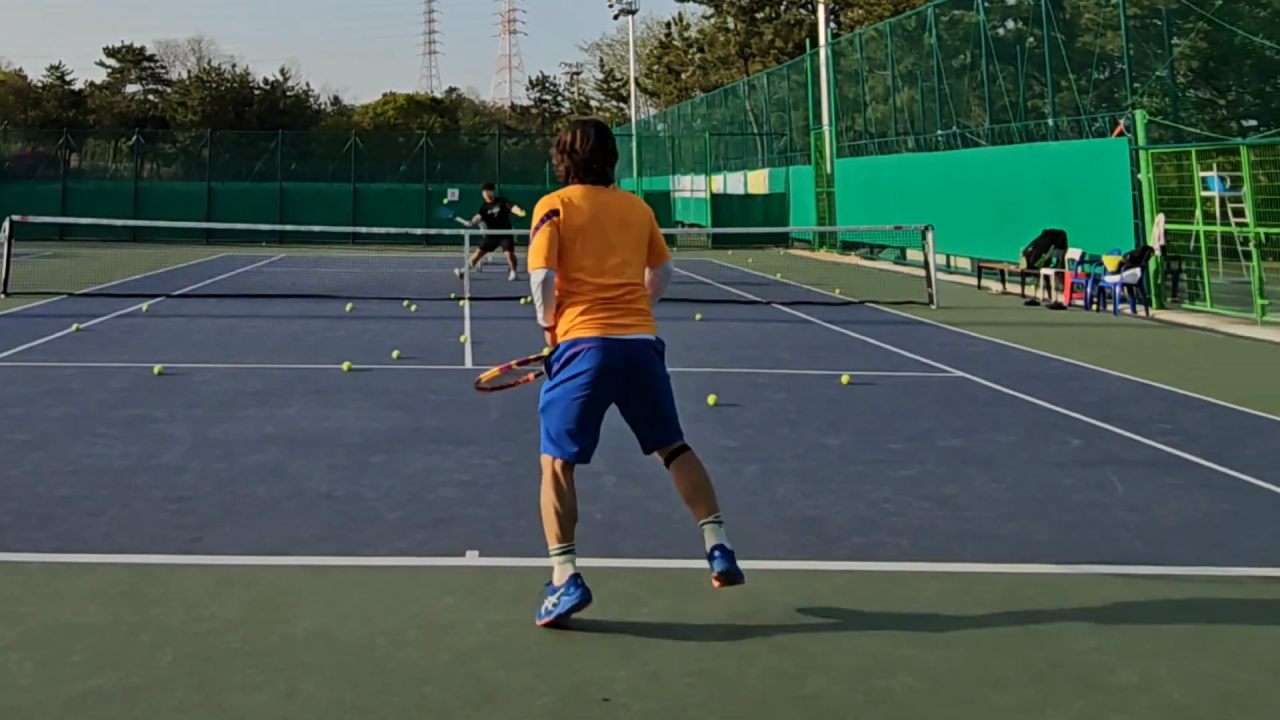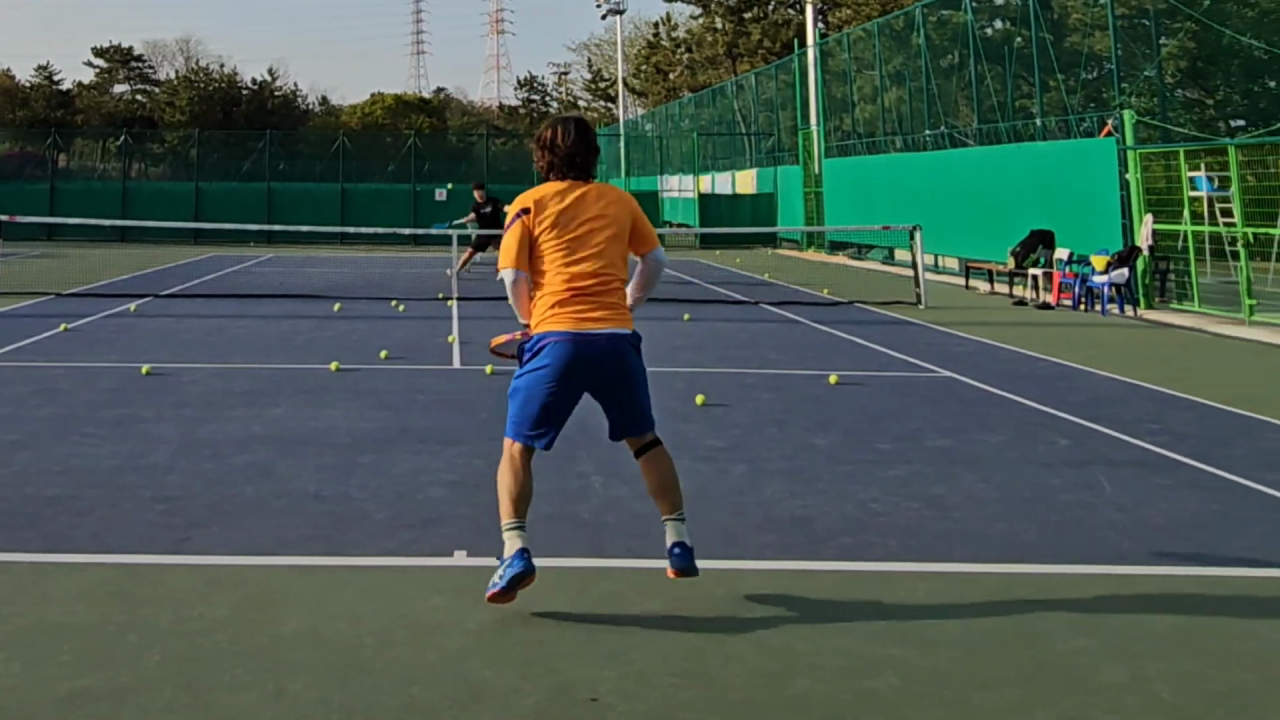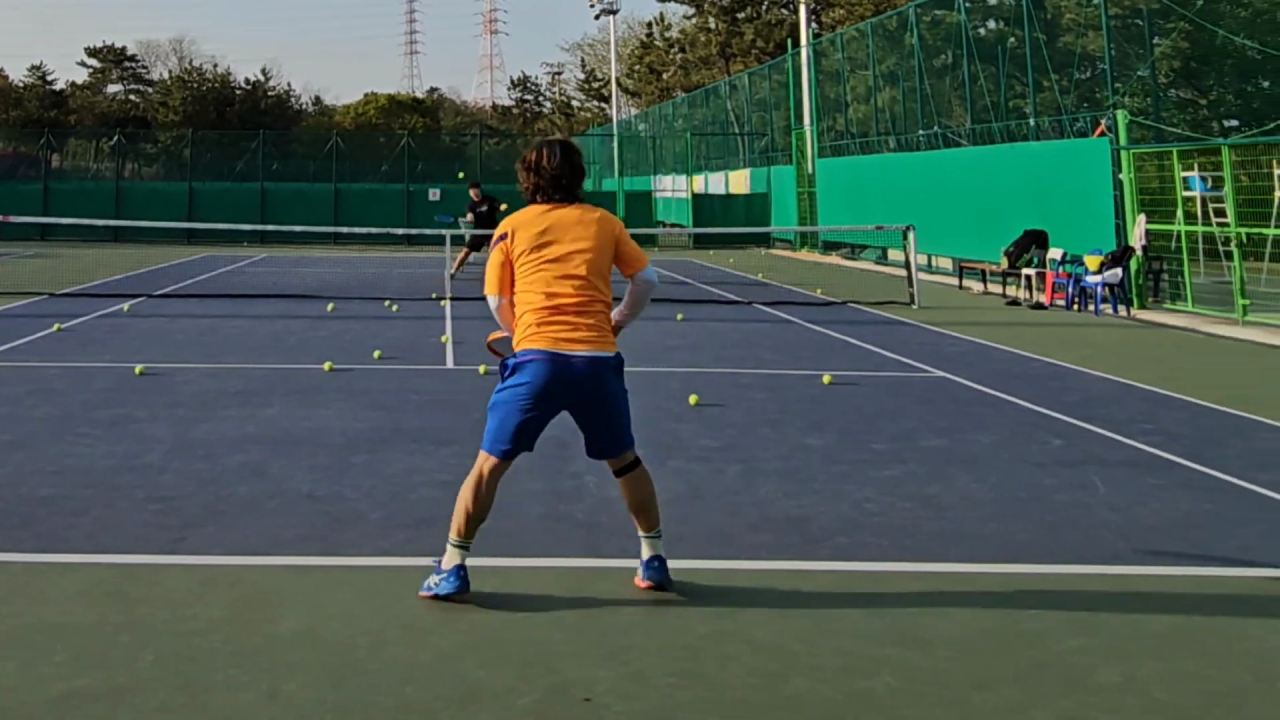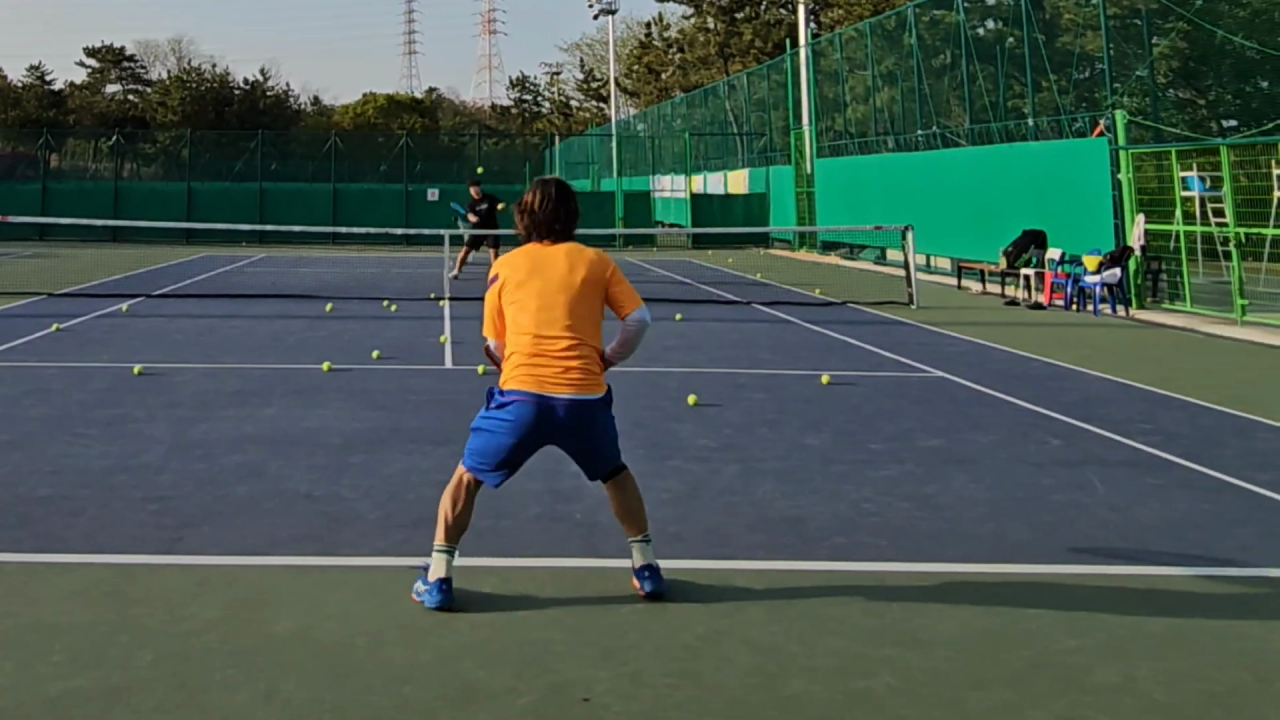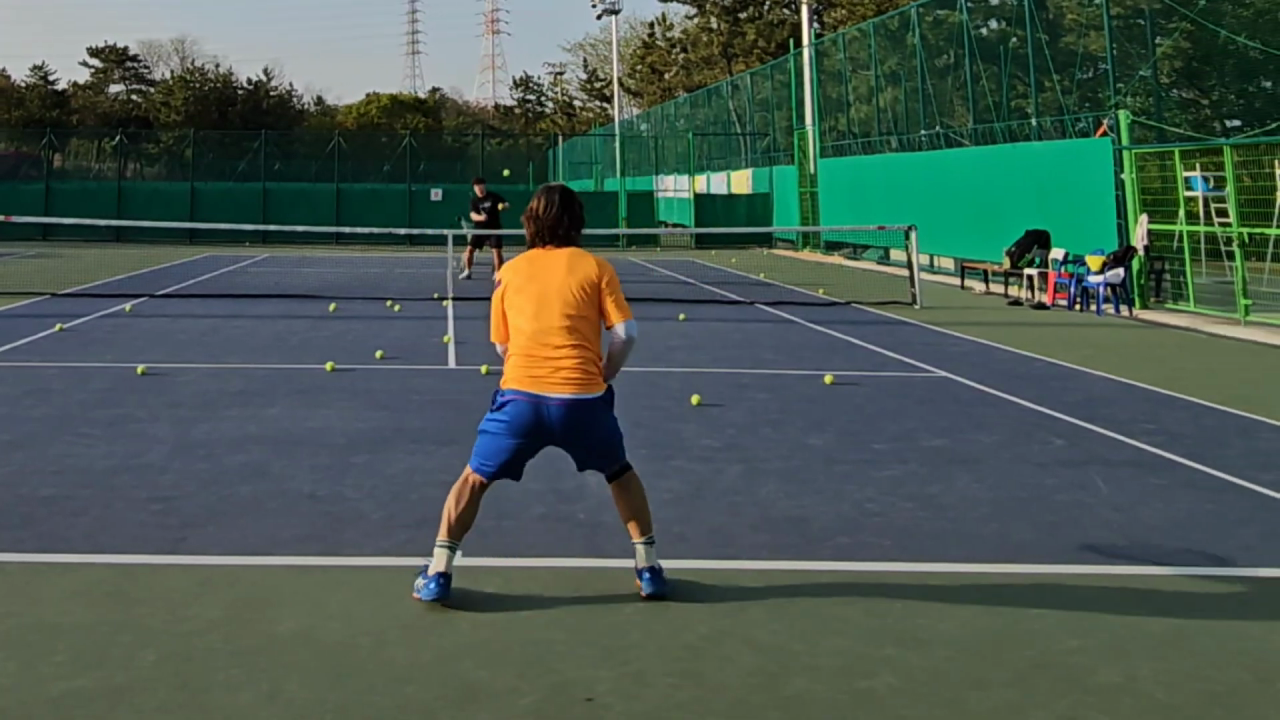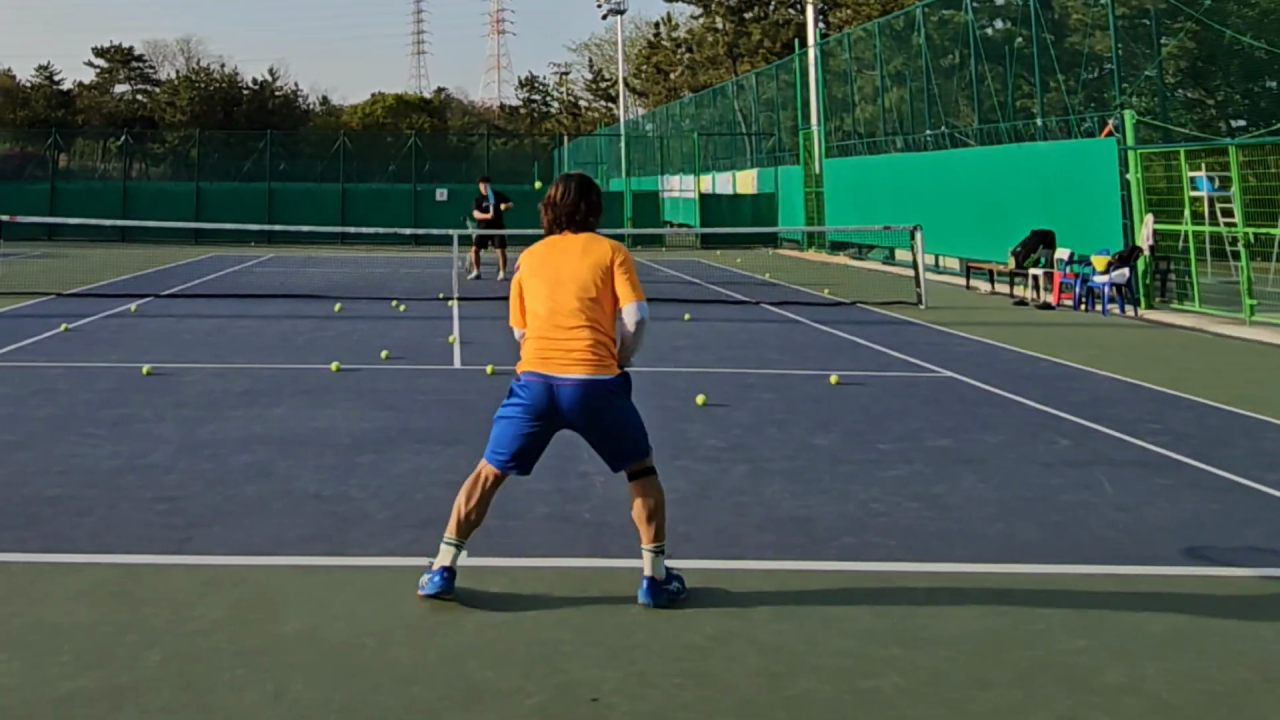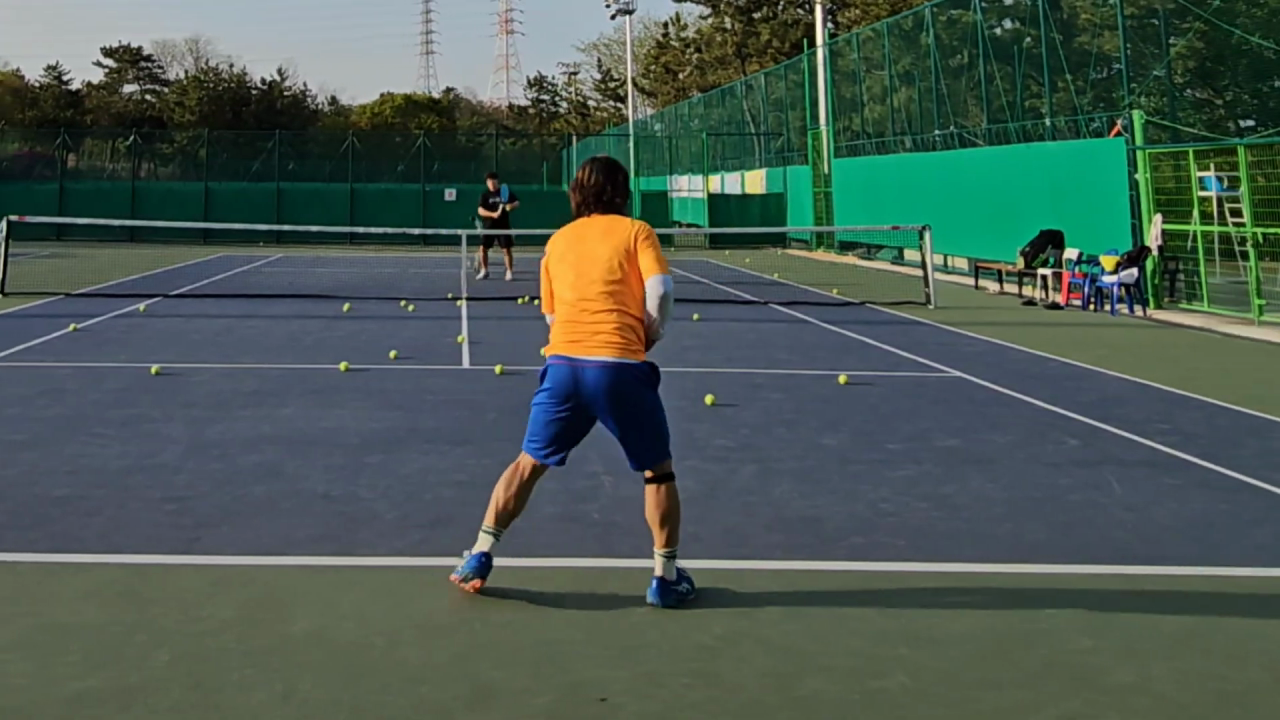
dt=0.1s
person 1, frame 1
left shoulder: (553, 206)
right shoulder: (637, 207)
left elbow: (542, 279)
right elbow: (662, 271)
left wrist: (547, 323)
left hip: (584, 346)
right hip: (640, 344)
left knee: (555, 465)
right knee: (674, 449)
left ankle: (565, 579)
right ankle: (718, 547)
person 1, frame 2
left shoulder: (529, 205)
right shoulder: (621, 200)
left elbow: (512, 276)
right elbow: (654, 259)
left wrist: (530, 319)
left hip: (559, 342)
right hip: (618, 341)
left knee: (517, 452)
right knee: (645, 443)
left ankle: (515, 555)
right ankle: (678, 545)
person 1, frame 3
left shoulder: (512, 227)
right shoulder: (604, 222)
left elbow: (497, 301)
right elbow: (648, 279)
right wrist: (618, 321)
left hip: (538, 359)
right hip: (596, 362)
left knee: (490, 464)
right knee: (624, 458)
left ankle: (453, 567)
right ankle: (653, 559)
person 1, frame 4
left shoulder: (505, 266)
right shoulder: (596, 261)
left elbow: (494, 343)
right elbow: (638, 320)
right wrist: (609, 360)
left hip: (522, 396)
right hip: (583, 399)
left knee: (467, 477)
right knee: (613, 471)
left ankle: (438, 577)
right ankle: (645, 567)
person 1, frame 5
left shoulder: (509, 272)
right shoulder: (596, 267)
left elbow: (502, 348)
right elbow: (625, 334)
right wrist: (604, 373)
left hip: (522, 396)
right hip: (582, 399)
left knee: (474, 479)
right knee: (619, 471)
left ankle: (438, 572)
right ankle: (648, 568)
person 1, frame 6
left shoulder: (530, 257)
right shoulder: (611, 250)
right elbow: (636, 314)
right wrist: (621, 353)
left hip: (536, 381)
right hip: (595, 385)
left knee: (490, 472)
right knee: (640, 466)
left ankle: (444, 569)
right ankle: (656, 574)
person 1, frame 7
left shoulder: (557, 241)
right shoulder: (637, 231)
right elbow: (660, 290)
right wrist: (651, 332)
left hip: (564, 364)
right hip: (621, 368)
left knee: (528, 464)
right knee: (659, 470)
left ankle: (480, 555)
right ankle: (666, 575)
